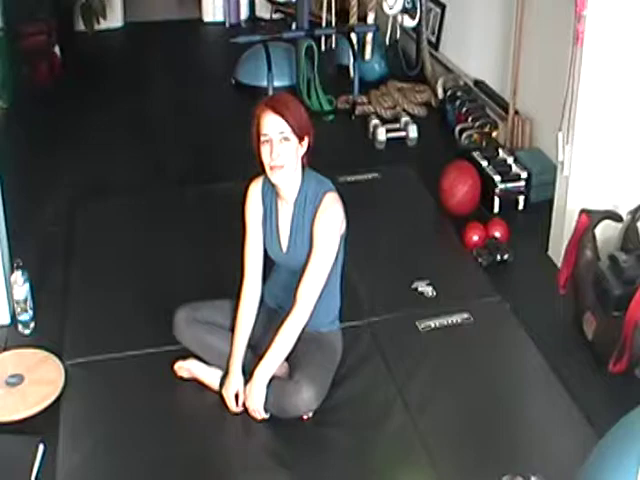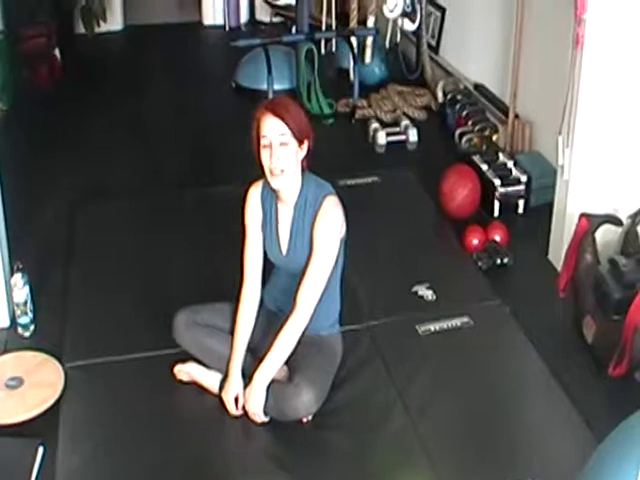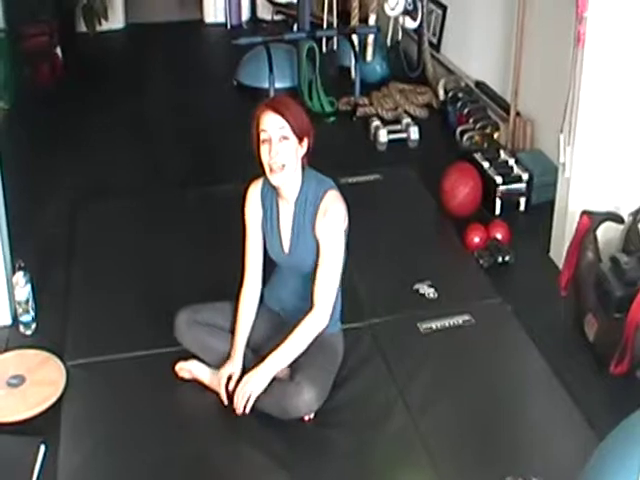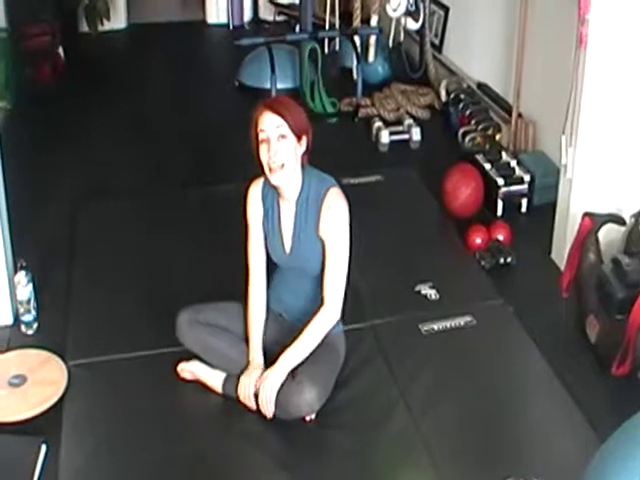
dt=0.2s
person 1, frame 1
left shoulder: (326, 205)
right shoulder: (258, 192)
left elbow: (303, 308)
right elbow: (251, 284)
left wrist: (258, 378)
right wrist: (235, 366)
left hip: (316, 330)
right hip: (271, 311)
left knee: (304, 397)
right knee: (185, 320)
left ankle: (213, 376)
right ankle: (282, 371)
person 1, frame 2
left shoulder: (326, 209)
right shoulder: (257, 195)
left elbow: (303, 311)
right elbow: (250, 286)
left wrist: (257, 381)
right wrist: (234, 368)
left hip: (316, 333)
right hip: (271, 315)
left knee: (303, 401)
right knee: (184, 324)
left ankle: (213, 379)
right ankle: (281, 375)
person 1, frame 3
left shoulder: (328, 204)
right shoulder: (257, 193)
left elbow: (321, 311)
right elbow: (250, 281)
left wrist: (263, 373)
right wrist: (235, 355)
left hip: (315, 332)
right hip: (271, 314)
left knee: (305, 399)
right knee: (186, 323)
right ankle: (283, 377)
person 1, frame 4
left shoulder: (330, 201)
right shoulder: (258, 193)
left elbow: (332, 307)
right elbow: (256, 282)
left wrist: (277, 371)
right wrist: (255, 361)
left hip: (318, 332)
right hip: (274, 316)
left knee: (305, 399)
right knee: (187, 322)
left ankle: (218, 377)
right ankle: (288, 377)
